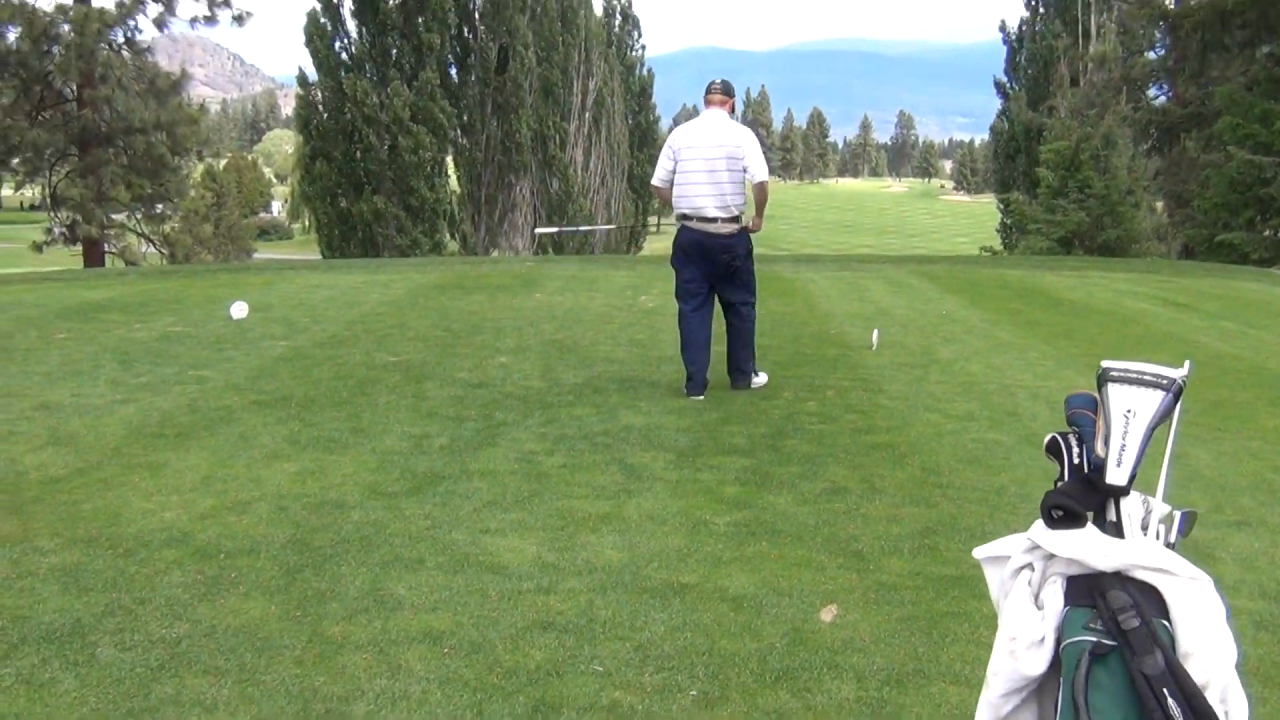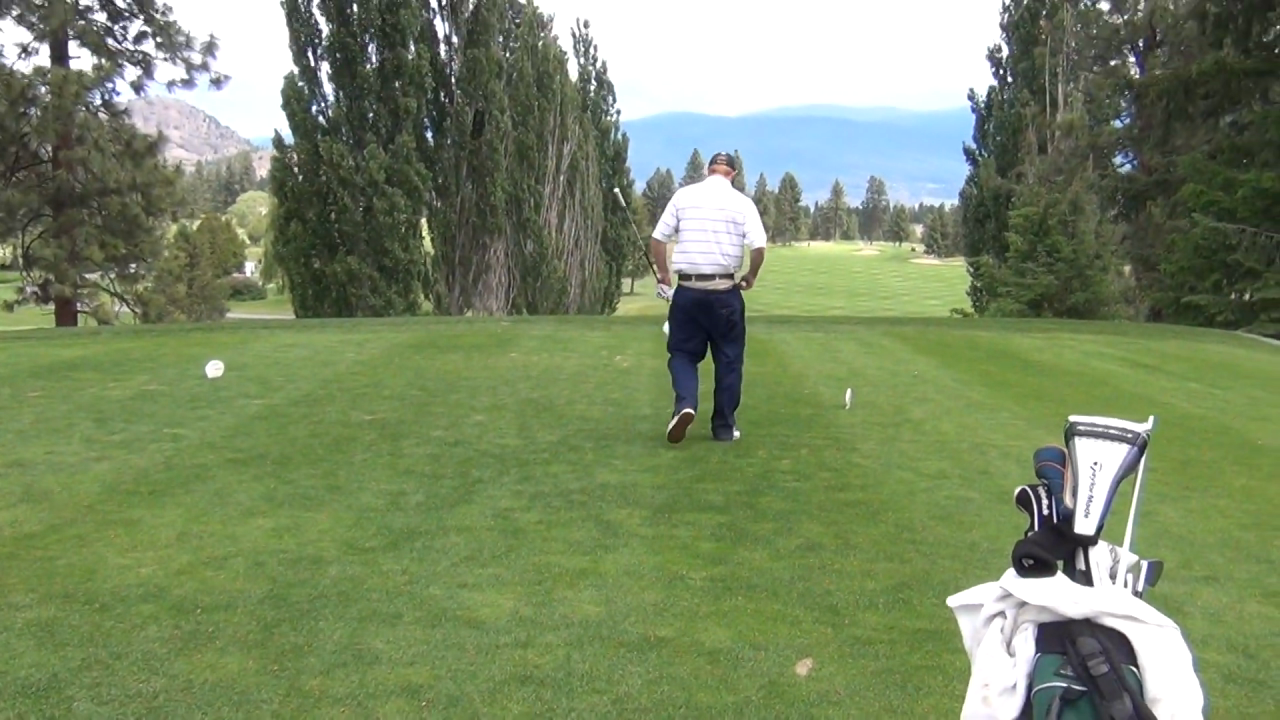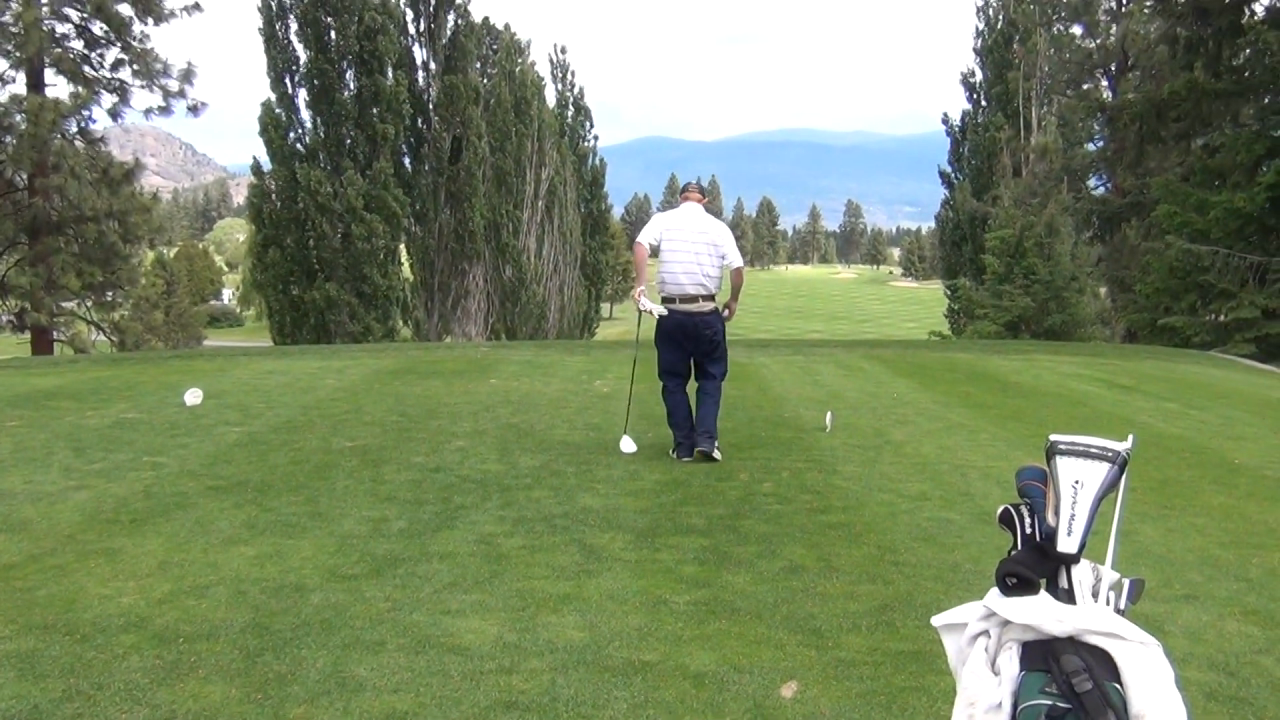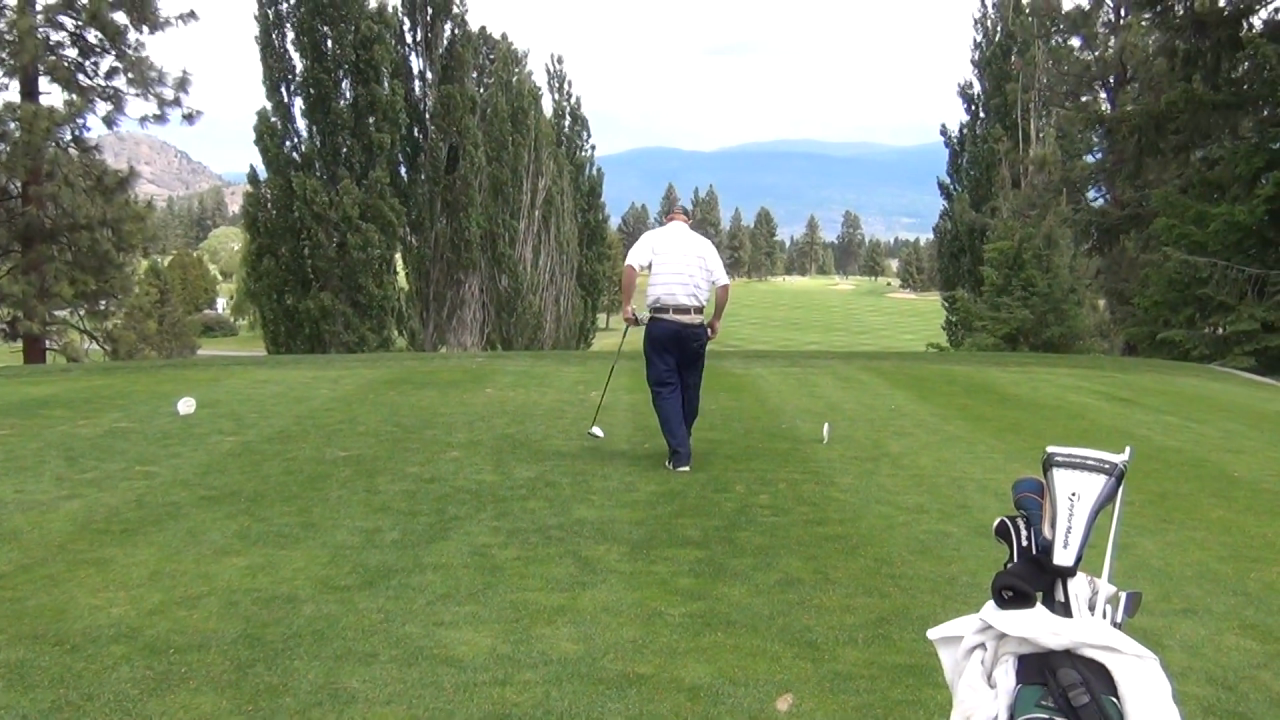
dt=0.4s
person 1, frame 1
left shoulder: (680, 134)
right shoulder: (742, 134)
left elbow: (659, 184)
right elbow: (760, 181)
right wrist: (759, 216)
left hip: (689, 234)
right hip: (729, 234)
left knee: (692, 307)
right knee: (740, 303)
left ankle: (695, 382)
right ankle: (743, 374)
person 1, frame 2
left shoulder: (684, 195)
right shoulder: (742, 202)
left elbow: (659, 238)
right elbow: (758, 246)
left wrist: (663, 273)
right wrist: (751, 275)
left hip: (687, 290)
right hip: (725, 292)
left knee: (683, 354)
right knee: (728, 360)
left ankle: (684, 405)
right ankle: (724, 427)
person 1, frame 3
left shoulder: (663, 220)
right shoulder: (718, 226)
left elbow: (640, 244)
right elbow: (737, 267)
left wrist: (639, 283)
right wrist: (733, 301)
left hip: (671, 312)
right hip: (707, 312)
left knee: (674, 380)
right knee: (711, 375)
left ankle: (684, 446)
right ankle: (706, 439)
person 1, frame 4
left shoulder: (654, 237)
right shoulder: (704, 243)
left elbow: (630, 265)
right elbow: (723, 284)
left wrist: (627, 304)
right wrist: (716, 319)
left hip: (661, 322)
right hip: (694, 324)
left knee: (664, 388)
right knee: (689, 386)
left ankle: (679, 455)
right ankle: (680, 445)
